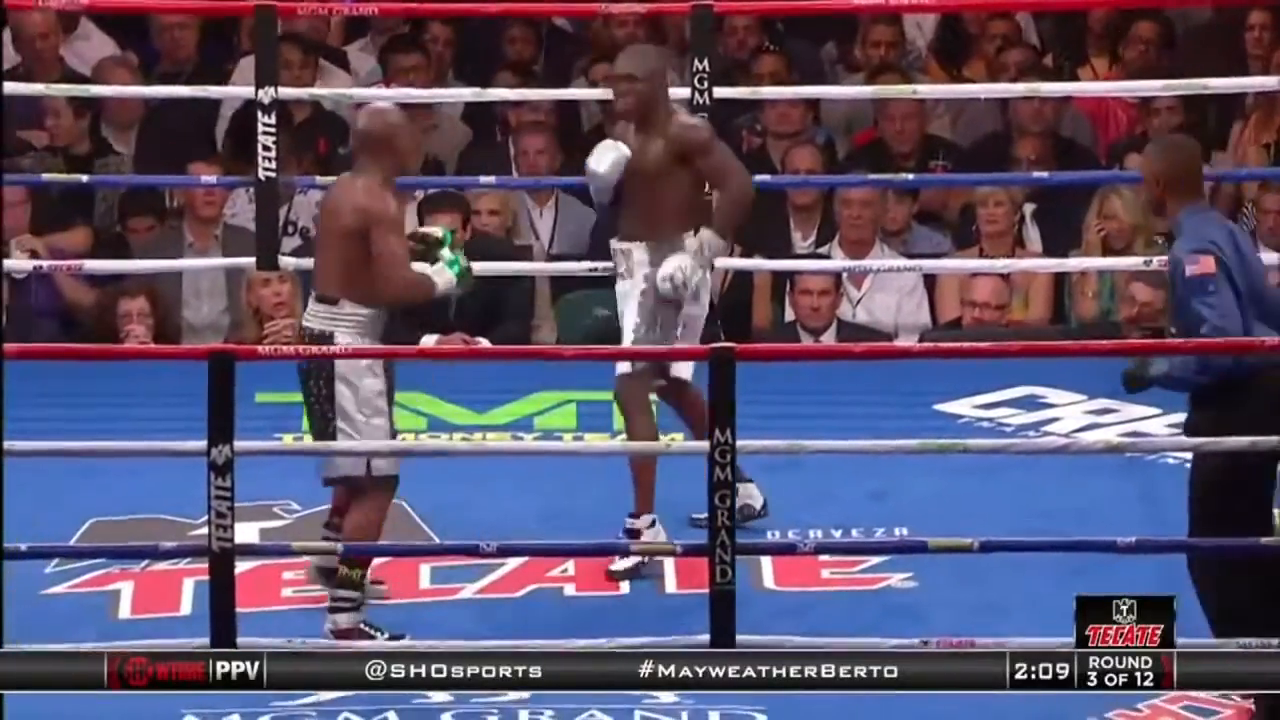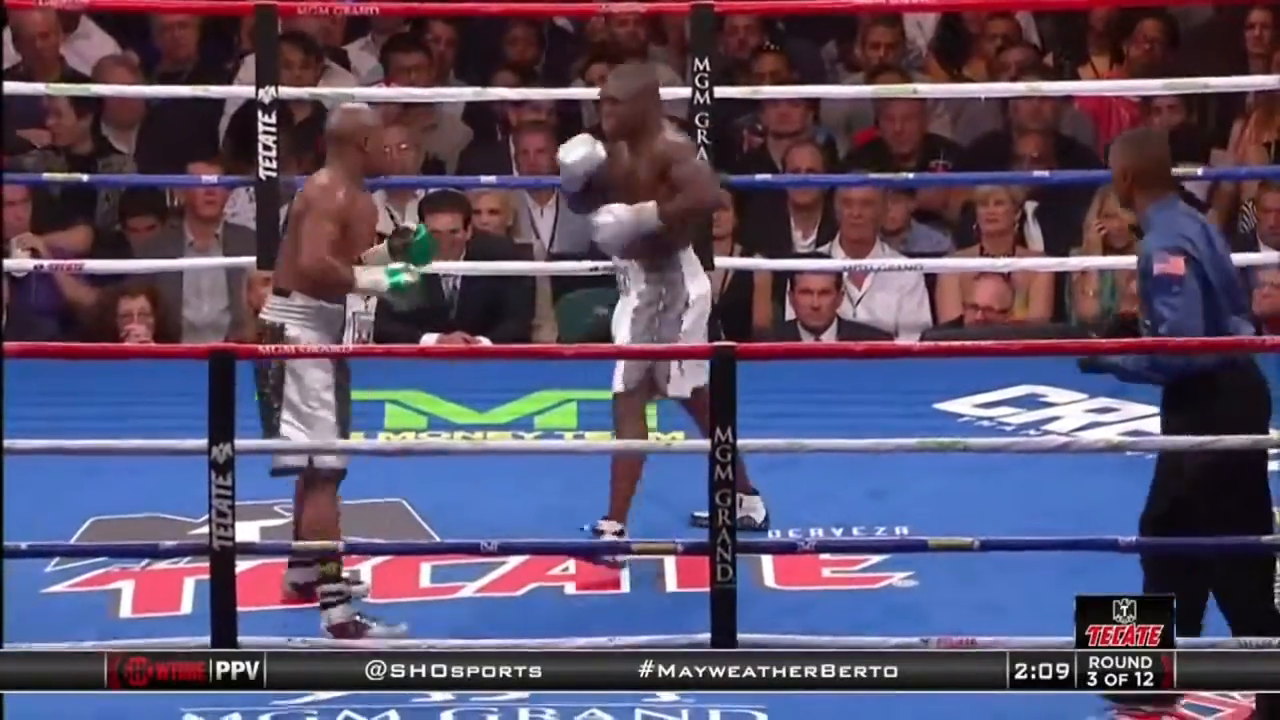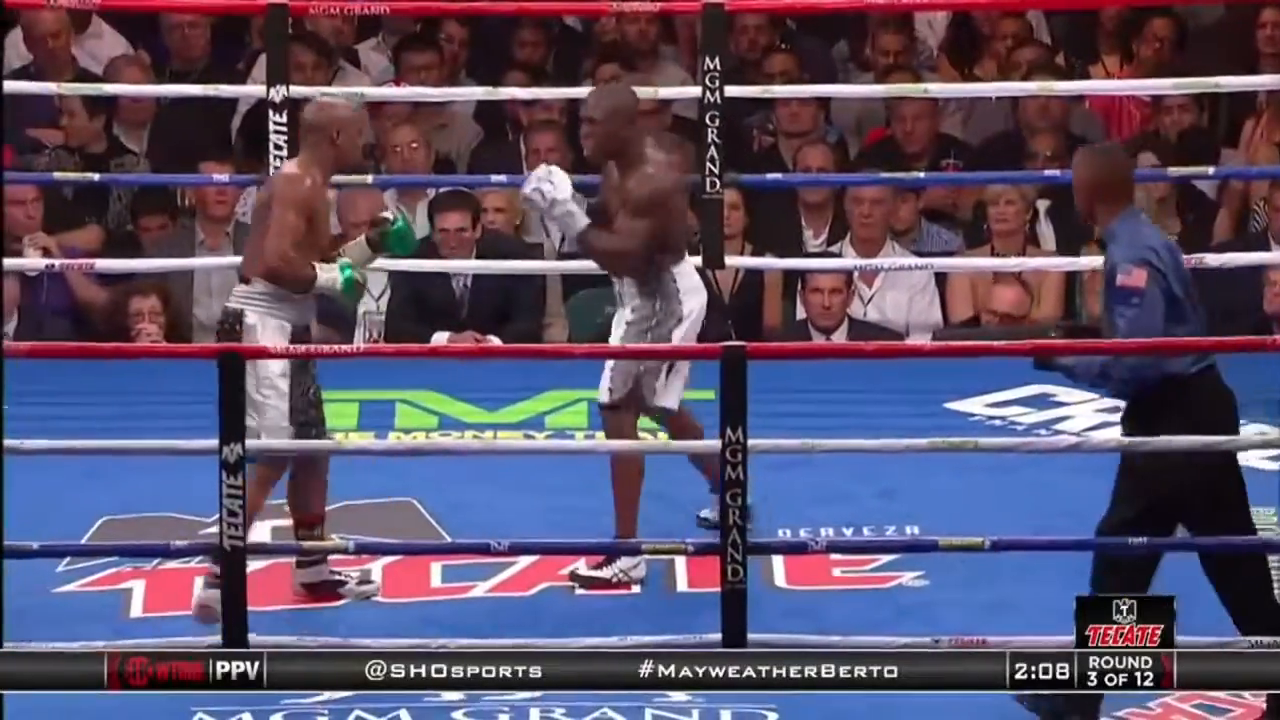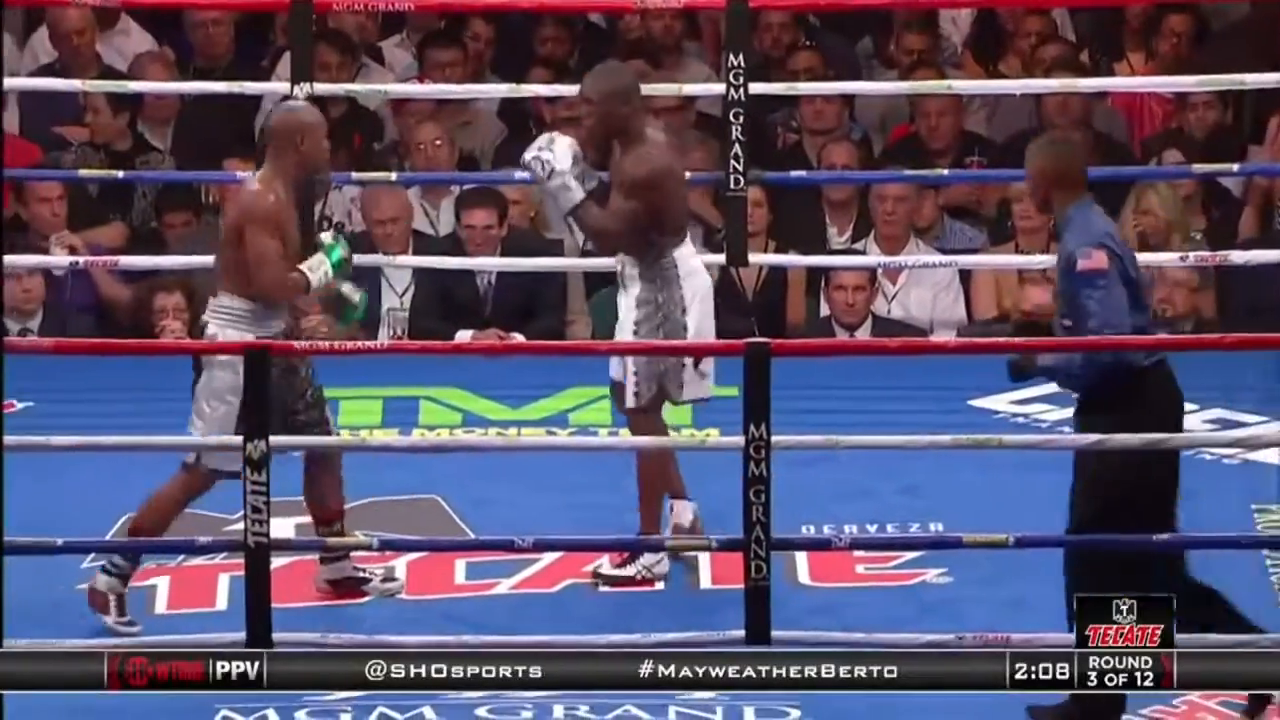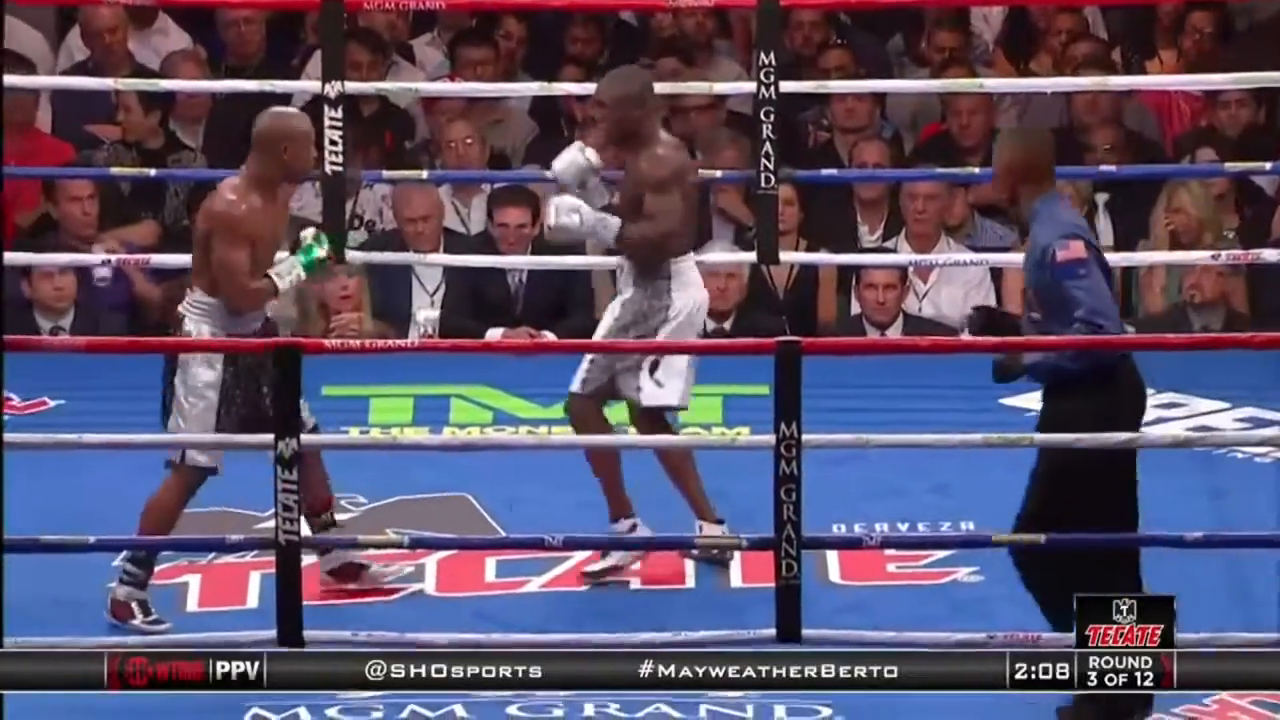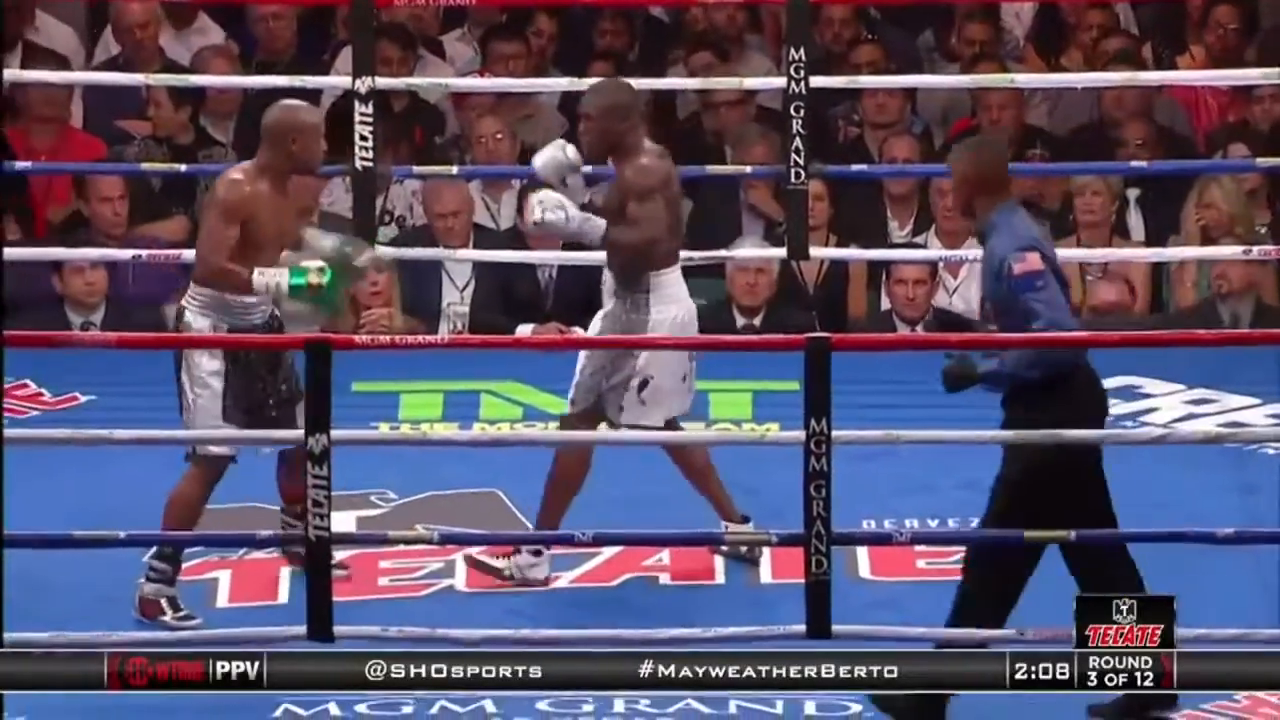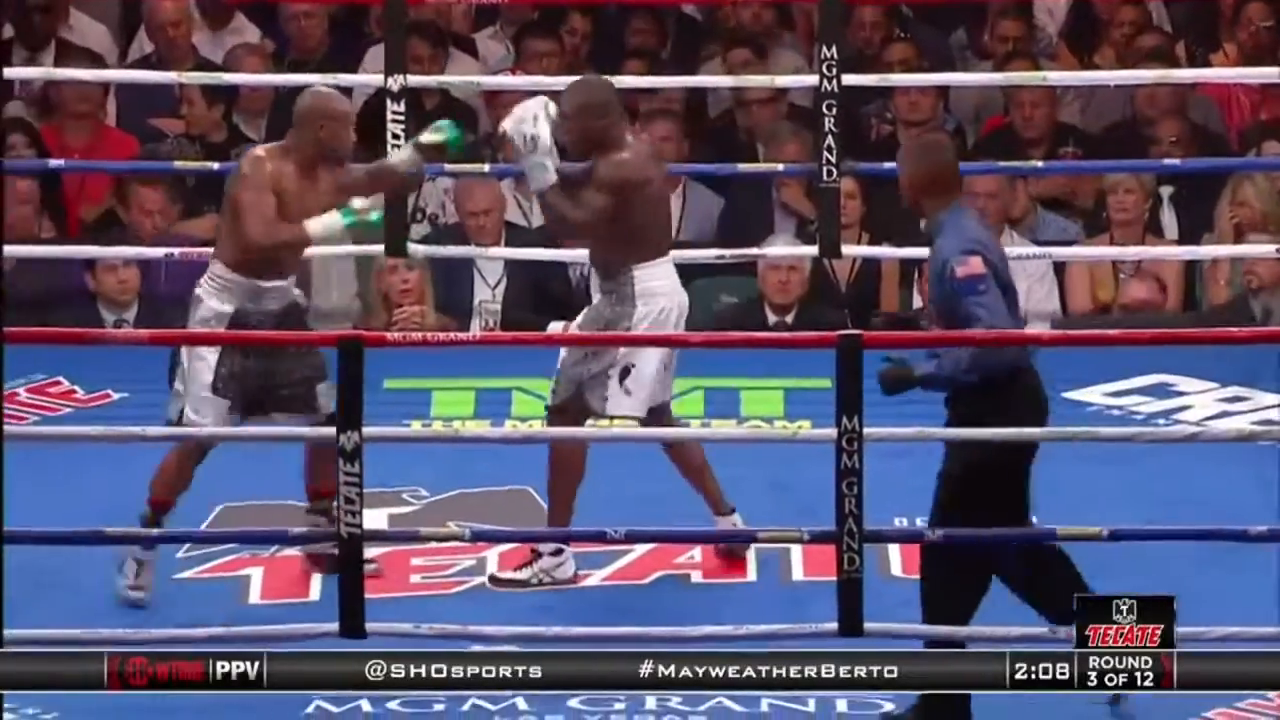
dt=0.2s
person 1, frame 1
left shoulder: (1194, 249)
right shoulder: (1227, 232)
left elbow: (1221, 346)
left wrist: (1156, 371)
right wrist: (1173, 341)
left knee: (1217, 556)
person 1, frame 2
left shoulder: (1165, 244)
right shoulder: (1191, 224)
left elbow: (1178, 348)
left wrist: (1111, 360)
right wrist: (1138, 331)
left hip: (1214, 403)
right hip: (1224, 392)
left knee: (1232, 551)
right knee: (1167, 533)
person 1, frame 3
left shoulder: (1130, 256)
right shoulder: (1142, 239)
left elbow: (1133, 363)
left wrist: (1066, 360)
left hip: (1184, 415)
right hip: (1171, 411)
left knee: (1230, 559)
right knee: (1122, 549)
person 1, frame 4
left shoulder: (1084, 242)
right shoulder: (1088, 231)
left elbow: (1108, 343)
left wrist: (1039, 364)
left hip: (1133, 406)
right hip: (1120, 405)
left knee: (1147, 559)
right knee: (1094, 550)
person 1, frame 5
left shoulder: (1058, 234)
right shoulder: (1056, 224)
left elbow: (1097, 328)
left wrist: (1025, 360)
right wrist: (1008, 325)
left hip: (1095, 398)
right hip: (1091, 395)
left knee: (1040, 543)
right knee: (1104, 548)
person 1, frame 6
left shoulder: (1012, 246)
right shoulder: (1013, 234)
left elbow: (1054, 340)
left wrist: (980, 371)
left hip: (1052, 410)
right hip: (1060, 404)
left knee: (997, 556)
right knee: (1095, 551)
person 1, frame 7
left shoulder: (958, 248)
right shoulder: (964, 233)
left elbow: (990, 345)
left wrist: (917, 375)
left hip: (994, 410)
right hip: (1005, 405)
left knee: (952, 557)
right knee: (1009, 548)
person 2, frame 1
left shoulder: (344, 191)
right shoulder: (380, 203)
right elbow: (397, 287)
left wrist: (413, 249)
right wrist: (448, 273)
left hip: (327, 336)
right hip: (347, 345)
left knee: (361, 471)
right knee: (375, 484)
left ankle: (332, 562)
right ankle: (345, 617)
person 2, frame 2
left shoulder: (348, 195)
right shoulder: (332, 194)
right elbow: (313, 265)
left wrist: (387, 252)
right wrist: (382, 280)
left hip: (310, 335)
right hip: (298, 338)
left knee: (320, 467)
right knee: (324, 475)
left ankle: (304, 572)
right ankle: (338, 614)
person 2, frame 3
left shoulder: (312, 185)
right shoulder: (296, 183)
right elbow: (275, 262)
left wrist: (371, 244)
right wrist: (334, 278)
left hip: (287, 328)
right hip: (260, 328)
left knee: (314, 452)
right knee: (265, 464)
left ankle: (313, 571)
right ankle: (219, 590)
person 2, frame 4
left shoulder: (278, 193)
right shoulder: (261, 201)
right elbow: (270, 286)
left wrist: (330, 283)
right wrist: (324, 267)
left hip: (270, 340)
right hip: (236, 342)
left knee: (323, 450)
right knee: (199, 474)
left ankle: (339, 570)
right ankle: (111, 580)
person 2, frame 5
left shoulder: (275, 193)
right shoulder: (230, 206)
right elbow: (239, 293)
left wrist: (293, 263)
right wrist: (300, 267)
left hip: (253, 333)
right hip: (211, 339)
left knee: (304, 442)
right knee: (189, 471)
left ankle: (335, 557)
right ankle: (128, 588)
person 2, frame 6
left shoulder: (287, 187)
right shoulder: (234, 189)
right elbow: (209, 268)
left wrist: (331, 249)
right wrist: (283, 282)
left hip: (259, 326)
right hip: (214, 330)
left knee: (299, 439)
right knee: (210, 461)
left ankle: (298, 538)
right ankle: (155, 586)
person 2, frame 7
left shoulder: (328, 174)
right shoulder: (260, 166)
left elbow: (376, 177)
right elbow: (261, 239)
left wrist: (421, 148)
right wrist: (338, 221)
left hip: (281, 310)
right hip: (226, 312)
left knee: (325, 426)
right knee: (195, 440)
left ankle: (324, 538)
right ankle: (141, 551)
person 3, frame 1
left shoulder: (685, 132)
right shoulder: (622, 133)
left elbow: (739, 187)
left wrist: (699, 251)
right wrist: (603, 186)
left hip: (669, 269)
right hip: (635, 268)
left knee: (630, 388)
right knee: (675, 386)
left ankle: (643, 526)
right ankle: (742, 489)
person 3, frame 2
left shoulder: (669, 148)
right shoulder: (616, 146)
left elbow: (707, 197)
right elbow: (586, 203)
left wrist: (640, 217)
right wrist: (574, 177)
left hip: (667, 282)
right hip: (644, 281)
left knee: (628, 399)
right knee: (692, 395)
left ankle: (613, 528)
right ankle: (745, 498)
person 3, frame 3
left shoulder: (649, 179)
right shoulder: (620, 163)
left elbow: (619, 254)
right elbow: (606, 224)
left wrist: (567, 213)
right wrist: (561, 202)
left hip: (663, 296)
right hip: (653, 294)
left knee: (618, 415)
right knee: (662, 407)
left ankle: (626, 554)
person 3, frame 4
left shoulder: (646, 161)
right shoulder: (628, 141)
left elbow: (610, 235)
right elbow: (605, 183)
left wrist: (563, 189)
right wrist: (570, 171)
left hip: (664, 284)
right hip: (653, 278)
left knee: (641, 411)
right knee: (634, 399)
left ankle: (650, 550)
right ankle: (680, 509)
person 3, frame 5
left shoulder: (659, 162)
right shoulder: (644, 152)
left elbow: (663, 235)
right elbow: (636, 217)
left wrist: (593, 224)
right wrist: (591, 189)
left hip: (659, 294)
right hip: (657, 290)
left knee: (583, 404)
right knee: (648, 416)
left ankle: (625, 527)
right ankle: (710, 529)
person 3, frame 6
left shoulder: (643, 171)
right shoulder: (638, 163)
left elbow: (649, 242)
right elbow: (624, 230)
left wrist: (579, 223)
right wrist: (574, 195)
left hip: (642, 307)
right hip: (662, 302)
left knee: (578, 424)
right knee: (662, 424)
left ankle: (535, 554)
right ankle: (737, 525)
person 3, frame 7
left shoulder: (620, 166)
right shoulder: (627, 155)
left elbow: (574, 224)
right elbow: (580, 200)
left wrist: (537, 165)
right wrist: (546, 160)
left hip: (631, 299)
right hip: (656, 291)
left knee: (566, 413)
right knee: (654, 417)
left ankle: (553, 554)
right ankle: (726, 517)
